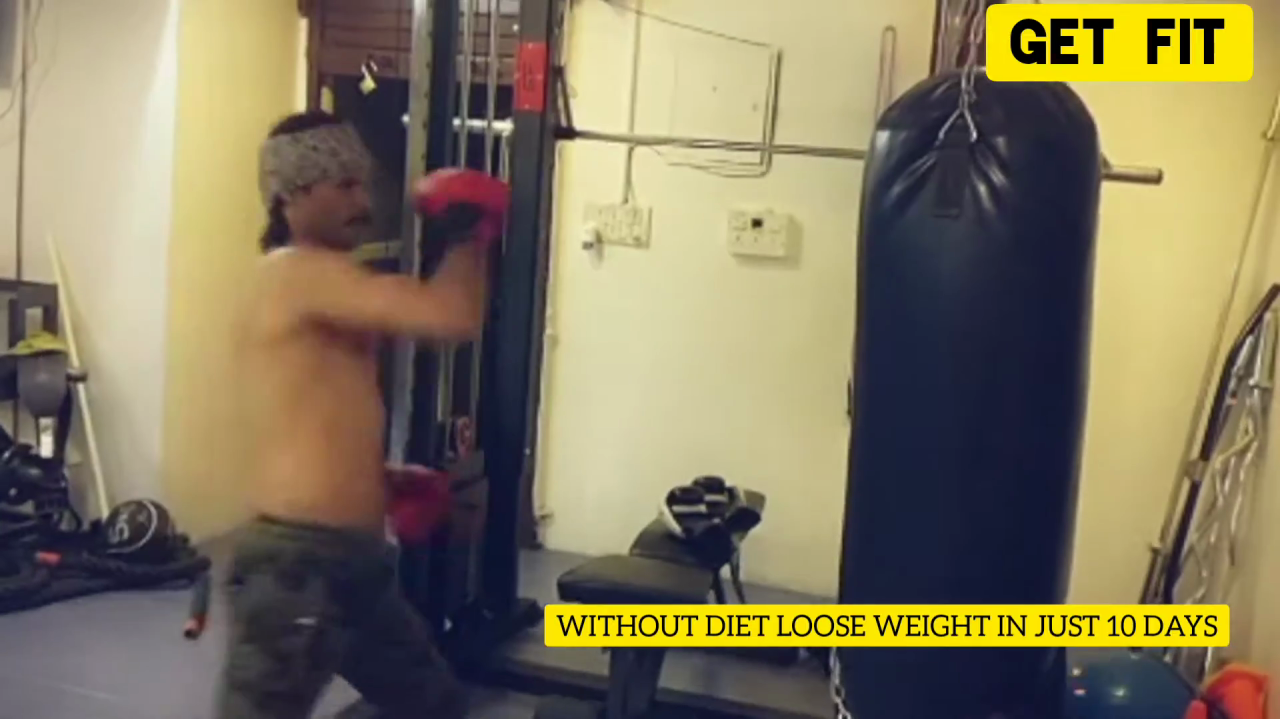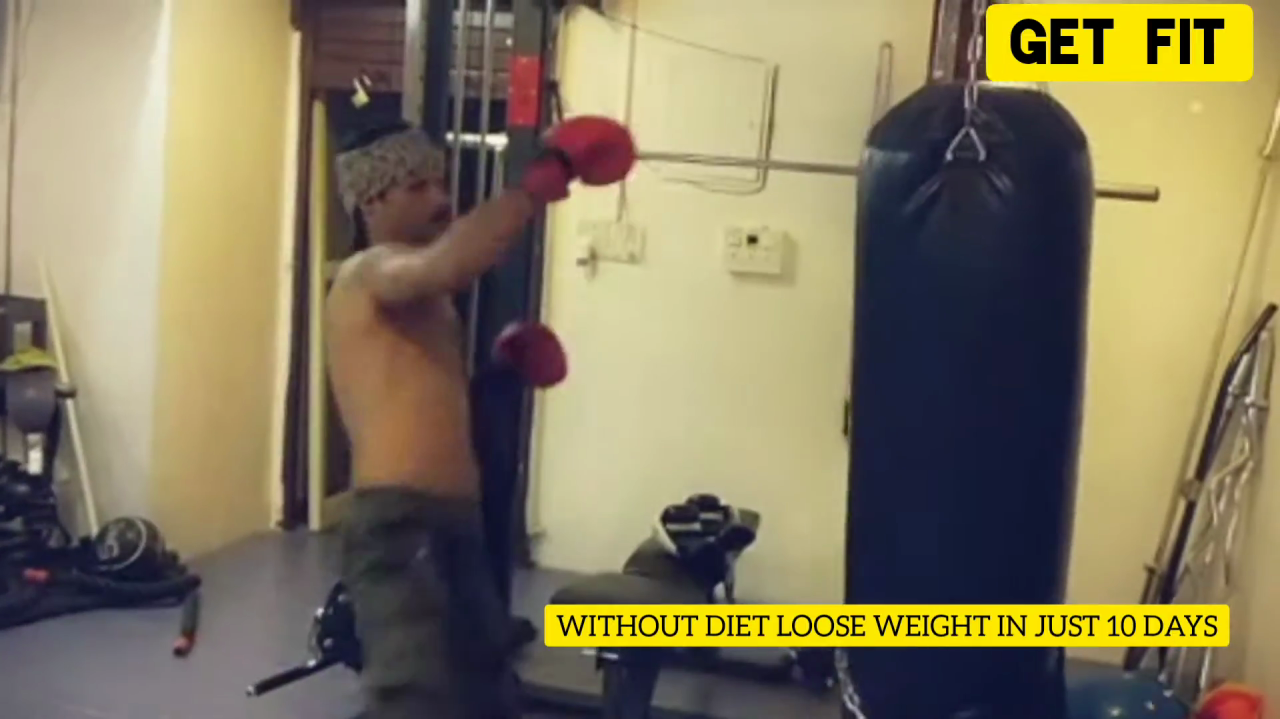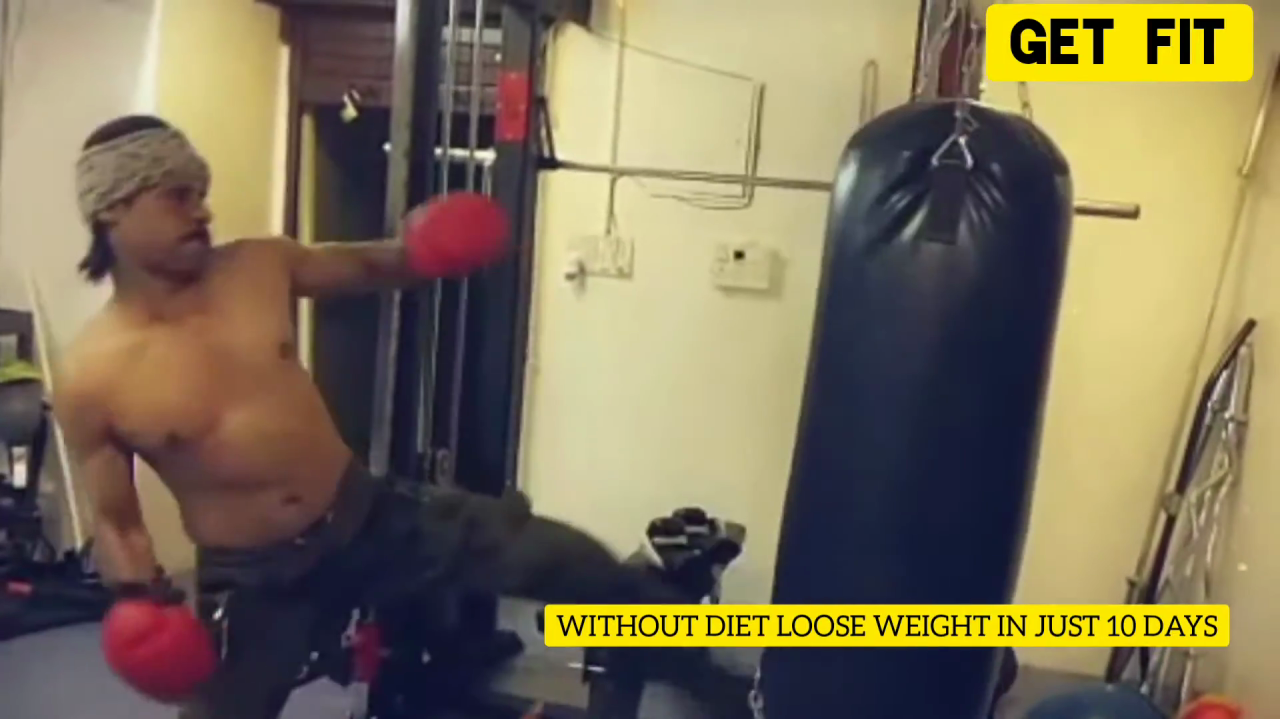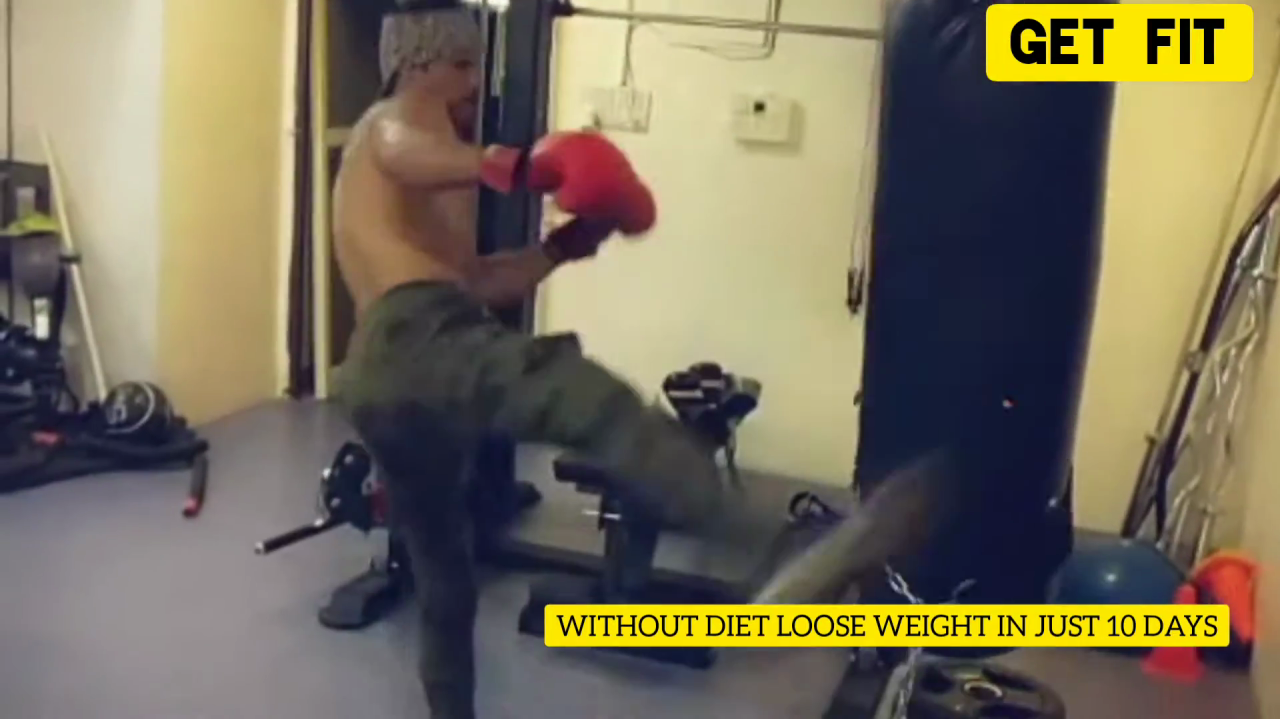
dt=0.7s
person 1, frame 1
left shoulder: (326, 289)
right shoulder: (306, 275)
right elbow: (452, 317)
left wrist: (385, 481)
right wrist: (470, 236)
left hip: (356, 563)
right hip: (298, 574)
person 1, frame 2
left shoulder: (406, 297)
right shoulder: (369, 275)
right elbow: (451, 261)
left wrist: (505, 356)
right wrist: (544, 175)
left hip: (440, 535)
right hip: (400, 540)
person 1, frame 3
left shoulder: (256, 266)
right shoulder: (90, 376)
left elbow: (357, 263)
right elbow: (114, 521)
left wrist: (419, 250)
right wrist: (137, 592)
left hip: (367, 514)
right hip: (256, 581)
left knee: (562, 559)
person 1, frame 4
right shoulder: (392, 120)
left elbow: (468, 285)
right elbow: (413, 154)
left wrist: (562, 245)
right wrist: (519, 166)
left hip: (374, 372)
right hip: (417, 339)
left knee: (443, 579)
right knee: (613, 416)
